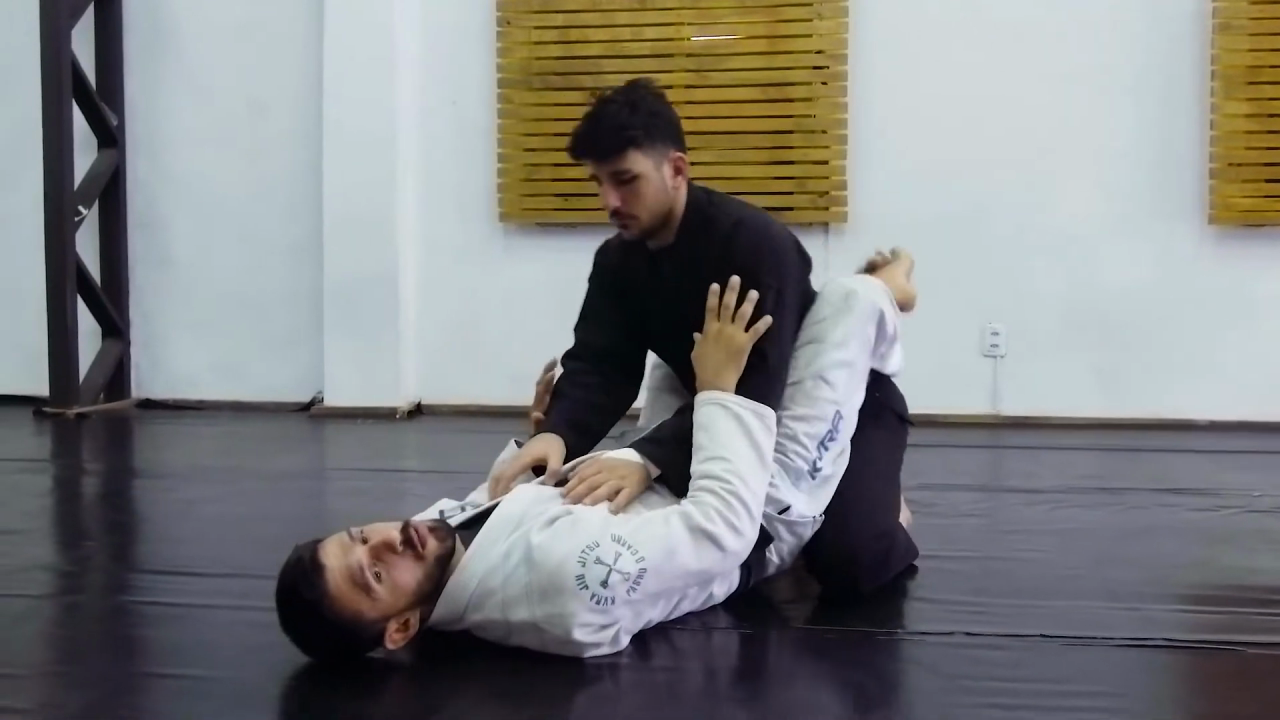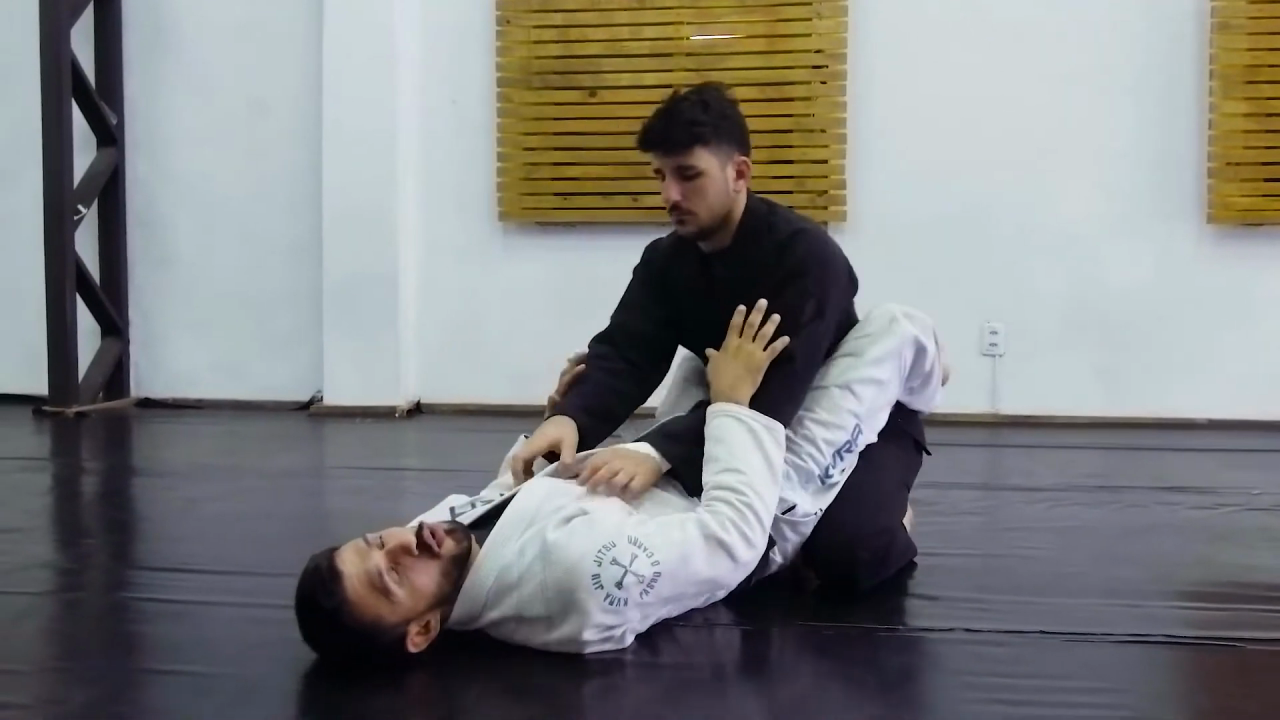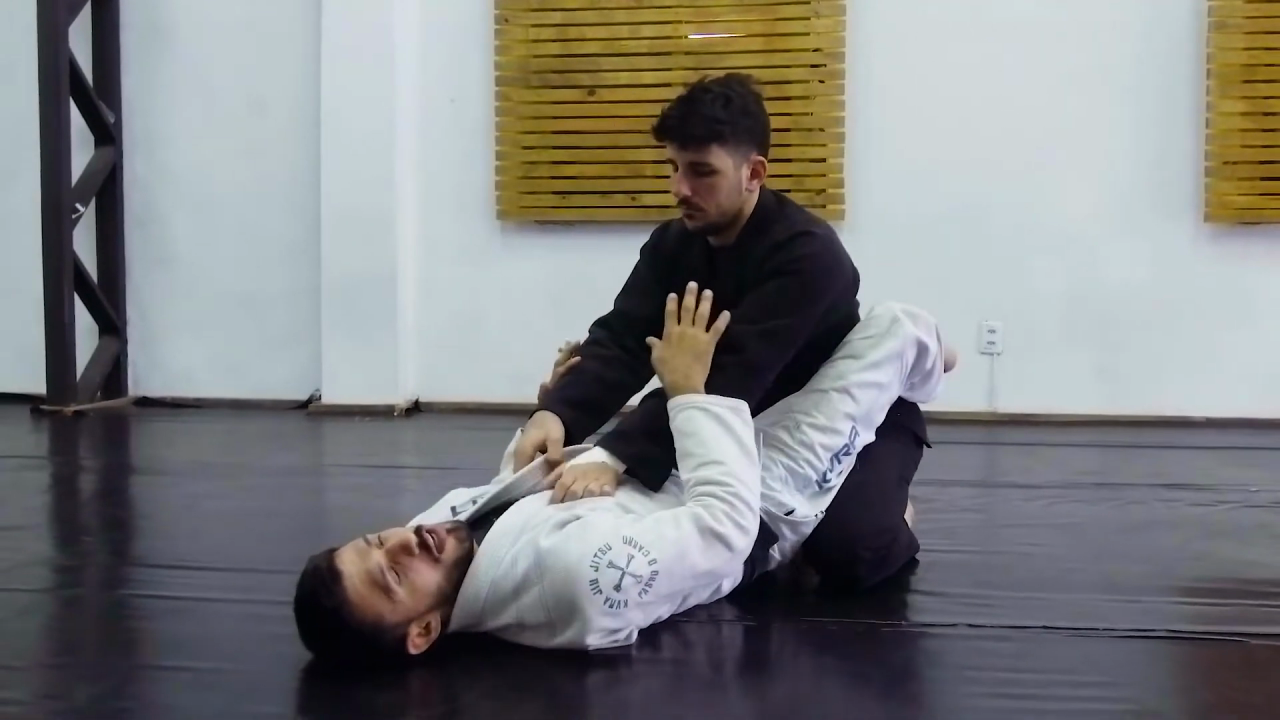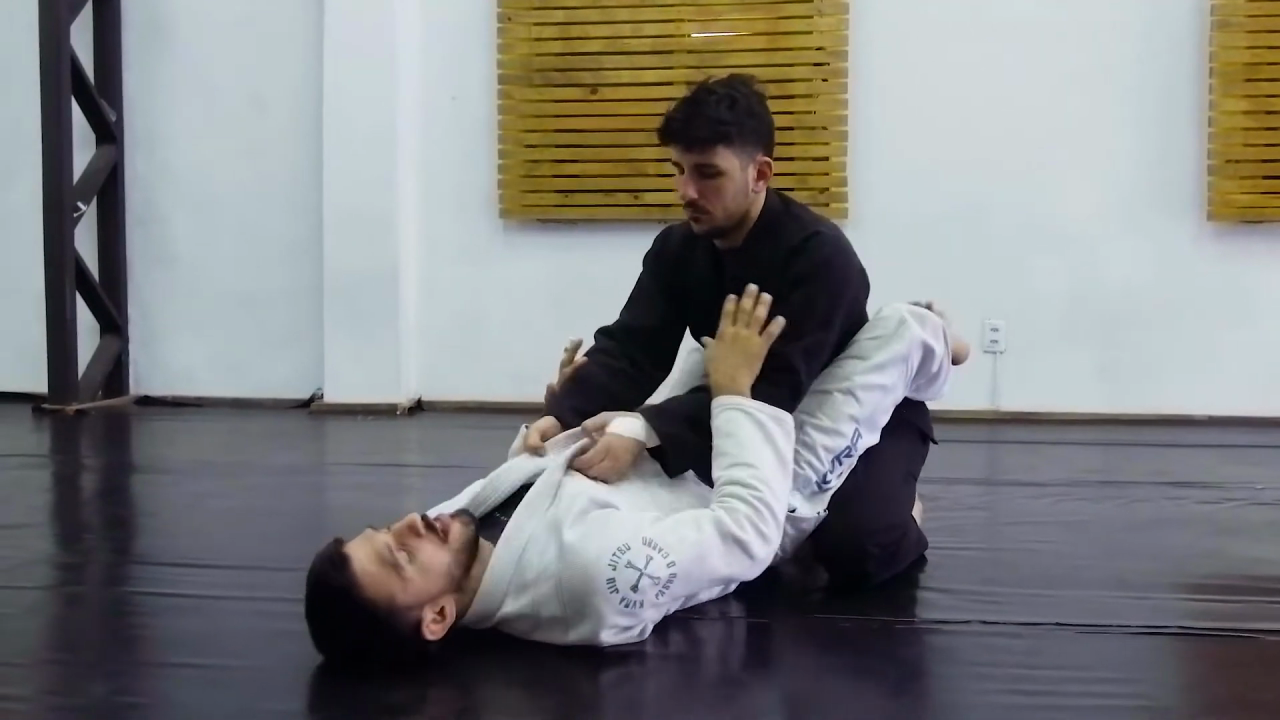
dt=0.3s
person 1, frame 1
left shoulder: (440, 532)
right shoulder: (557, 577)
right elbow: (723, 528)
right wrist: (719, 385)
left hip: (668, 484)
right hip: (764, 516)
right knee: (847, 299)
right ankle: (882, 296)
person 1, frame 2
left shoulder: (442, 528)
right shoulder: (571, 575)
right elbow: (733, 538)
right wrist: (734, 399)
left hip: (675, 474)
right hip: (763, 514)
right knee: (894, 328)
right ankle: (917, 378)
person 1, frame 3
left shoulder: (438, 528)
right shoulder: (569, 576)
right elbow: (727, 524)
right wrist: (688, 390)
left hip: (672, 475)
right hip: (762, 510)
right knee: (895, 328)
right ankle: (917, 366)
person 1, frame 4
left shoulder: (446, 531)
right shoulder: (587, 574)
right elbow: (747, 532)
right wrist: (733, 391)
left hip: (674, 463)
right hip: (768, 504)
right knee: (901, 327)
right ankle: (933, 351)
person 2, frame 1
left shoulder: (754, 242)
right shoulder: (619, 260)
left elbow: (753, 386)
right elbow: (601, 367)
left wrist: (645, 460)
right wrist: (556, 435)
left knee: (849, 562)
left ankle: (883, 514)
person 2, frame 2
left shoulder: (805, 253)
right shoulder: (665, 260)
left elbow: (776, 387)
right elbow: (626, 356)
left wrist: (658, 453)
right wrist: (568, 418)
left knee: (845, 553)
left ankle: (886, 519)
person 2, frame 3
left shoulder: (807, 255)
right shoulder: (672, 246)
left elbow: (731, 375)
right elbow: (623, 342)
left wrist: (612, 456)
right wrist: (556, 411)
left knee: (845, 552)
left ankle: (890, 514)
person 2, frame 4
left shoulder: (819, 254)
right shoulder: (678, 248)
left elbow: (773, 386)
right elbow: (630, 350)
left wrist: (645, 432)
right wrist: (563, 415)
left knee: (854, 549)
left ankle: (896, 512)
